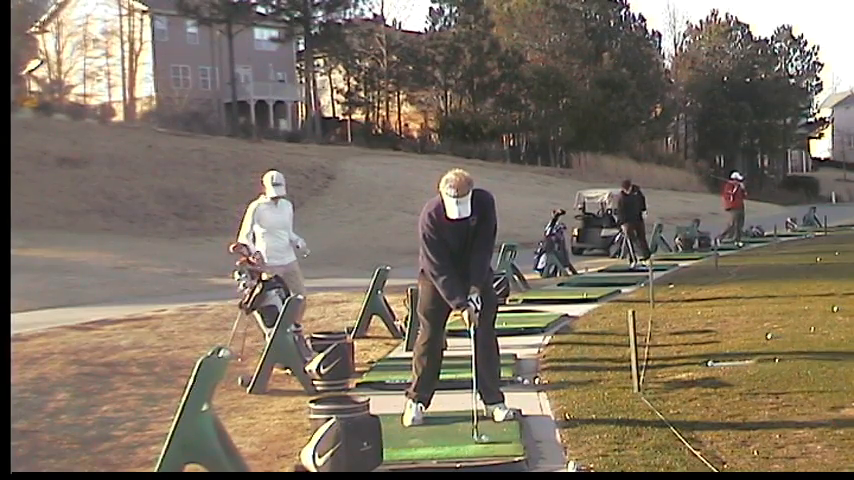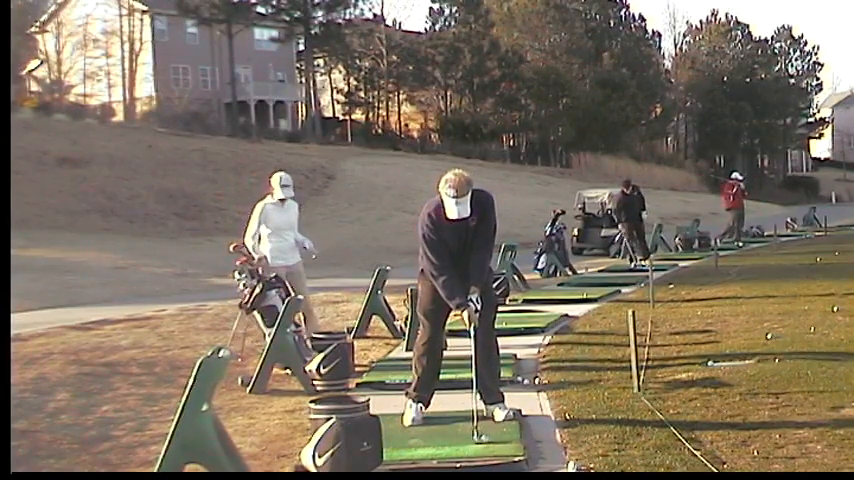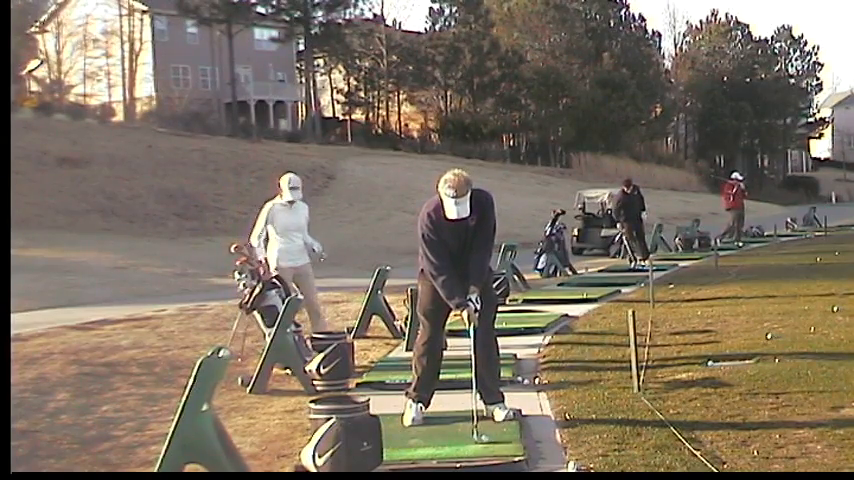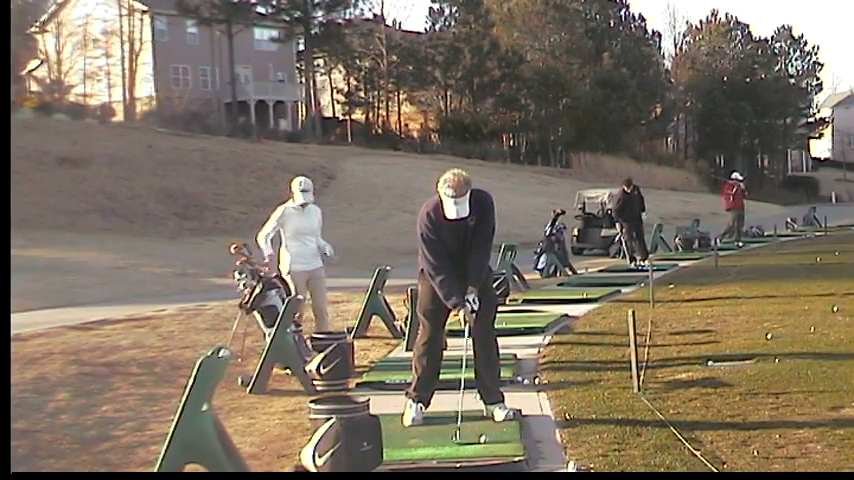
dt=0.2s
person 1, frame 1
left shoulder: (485, 202)
right shoulder: (430, 215)
left elbow: (483, 249)
right elbow: (438, 267)
left wrist: (475, 291)
right wrist: (460, 304)
left hip: (477, 274)
right hip: (437, 276)
left knee: (485, 335)
right knee: (429, 335)
left ankle: (493, 400)
right ankle: (416, 400)
person 1, frame 2
left shoulder: (484, 202)
right shoulder: (430, 215)
left elbow: (483, 249)
right elbow: (437, 267)
left wrist: (475, 291)
right wrist: (460, 304)
left hip: (477, 274)
right hip: (437, 277)
left knee: (485, 335)
right knee: (429, 335)
left ankle: (493, 400)
right ankle: (416, 400)
person 1, frame 3
left shoulder: (484, 202)
right shoulder: (429, 215)
left elbow: (482, 249)
right elbow: (437, 267)
left wrist: (474, 291)
right wrist: (459, 303)
left hip: (476, 274)
right hip: (436, 277)
left knee: (485, 335)
right knee: (429, 335)
left ankle: (493, 400)
right ankle: (416, 400)
person 1, frame 4
left shoulder: (483, 202)
right shoulder: (428, 215)
left elbow: (481, 249)
right elbow: (435, 267)
left wrist: (472, 291)
right wrist: (456, 303)
left hip: (476, 274)
right hip: (436, 276)
left knee: (485, 334)
right knee: (429, 335)
left ankle: (493, 400)
right ankle: (416, 400)
person 2, frame 1
left shoulder: (287, 206)
right shoulder: (256, 208)
right elbow: (243, 238)
left wrist: (299, 242)
right wrist: (254, 252)
left hip: (289, 262)
right hip: (268, 265)
person 2, frame 2
left shoulder: (293, 206)
right shoulder: (263, 208)
right elbow: (249, 238)
left wrist: (306, 243)
right wrist: (259, 256)
left hip: (294, 262)
right hip: (272, 264)
left knee: (305, 302)
person 2, frame 3
left shoulder: (303, 208)
right shoulder: (271, 208)
right elbow: (256, 237)
left wrist: (315, 246)
right wrist: (262, 259)
left hip: (302, 263)
right hip: (279, 265)
left knee: (313, 304)
person 2, frame 4
left shoulder: (316, 211)
right shoulder: (283, 212)
right elbow: (263, 236)
left wrist: (326, 249)
right wrist: (269, 256)
left hip: (316, 267)
right hip: (293, 269)
left knee: (321, 309)
